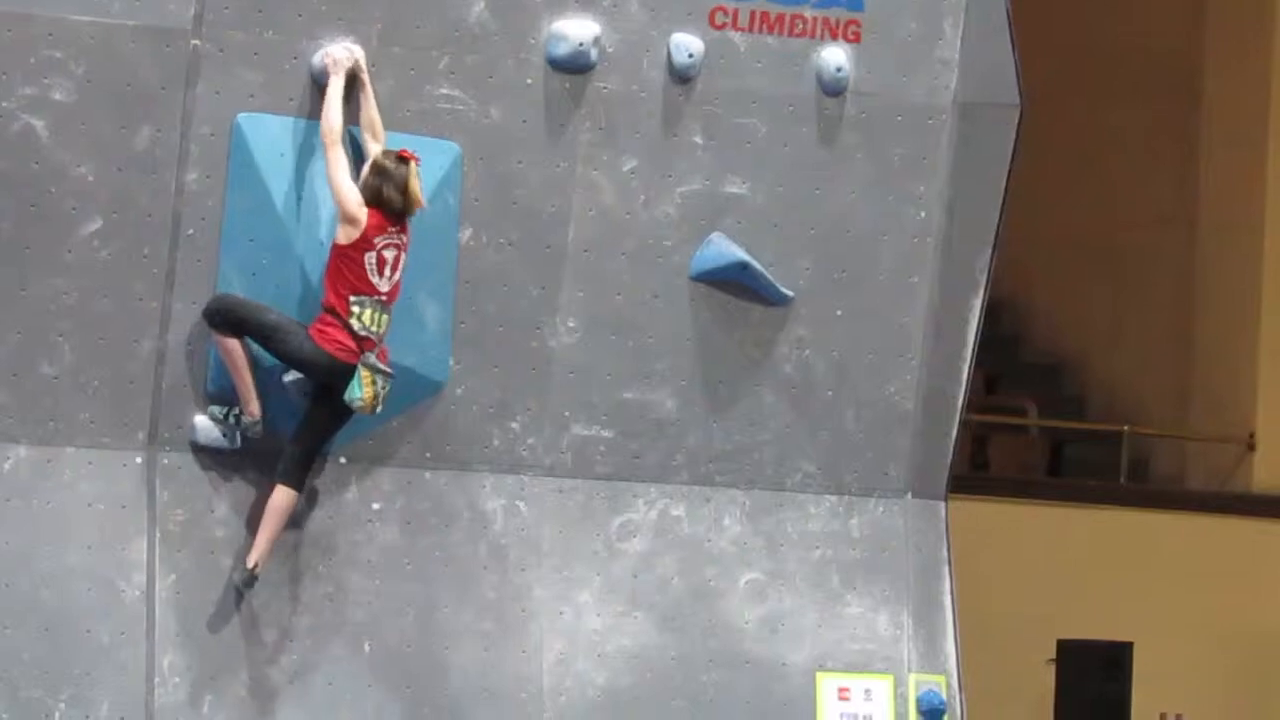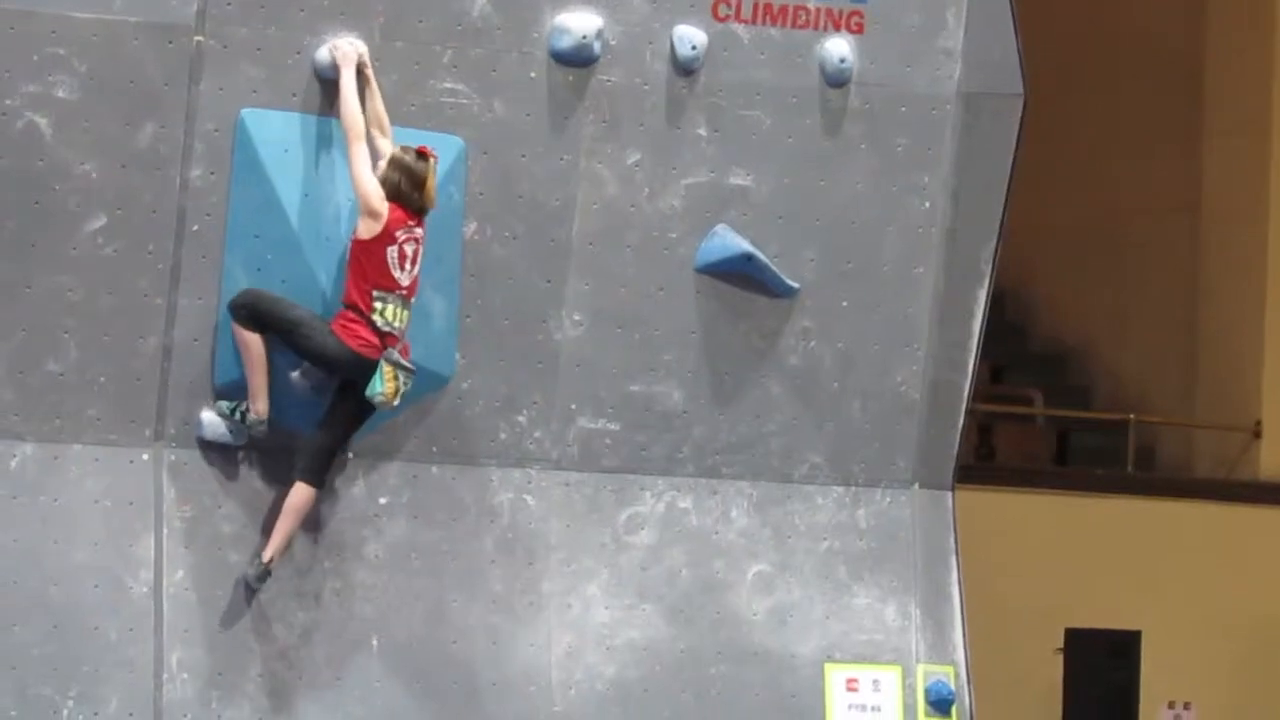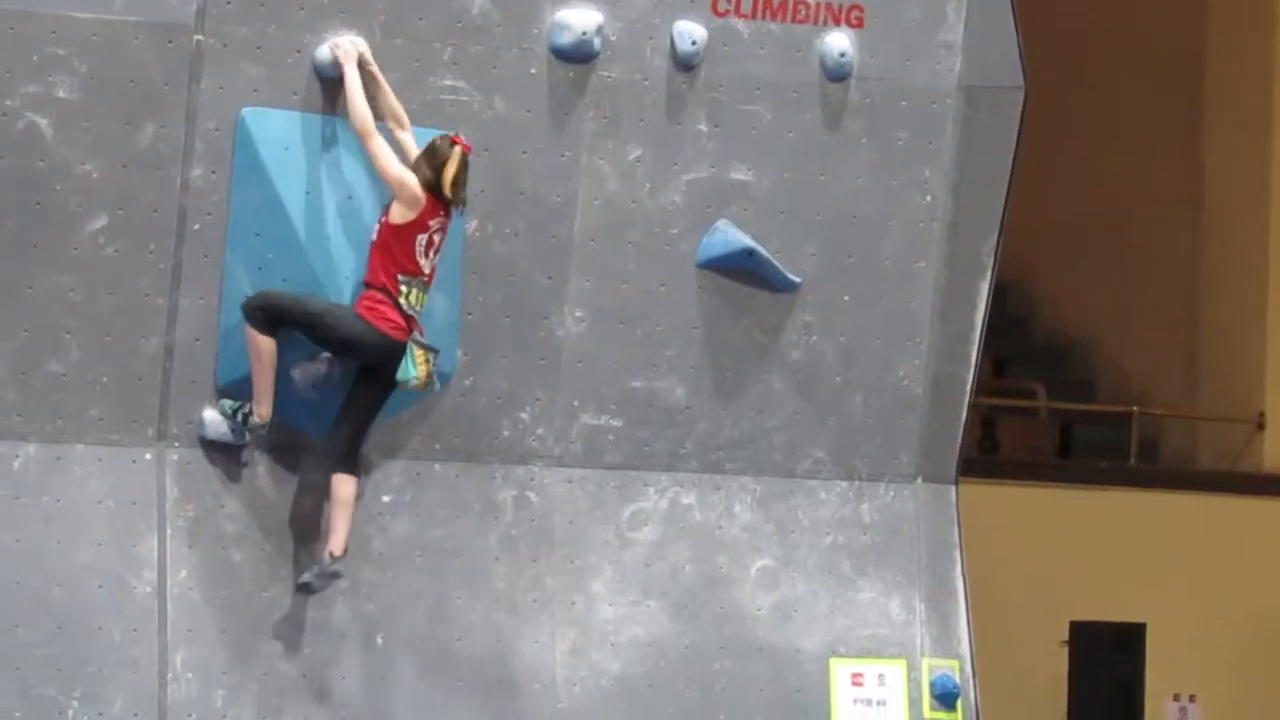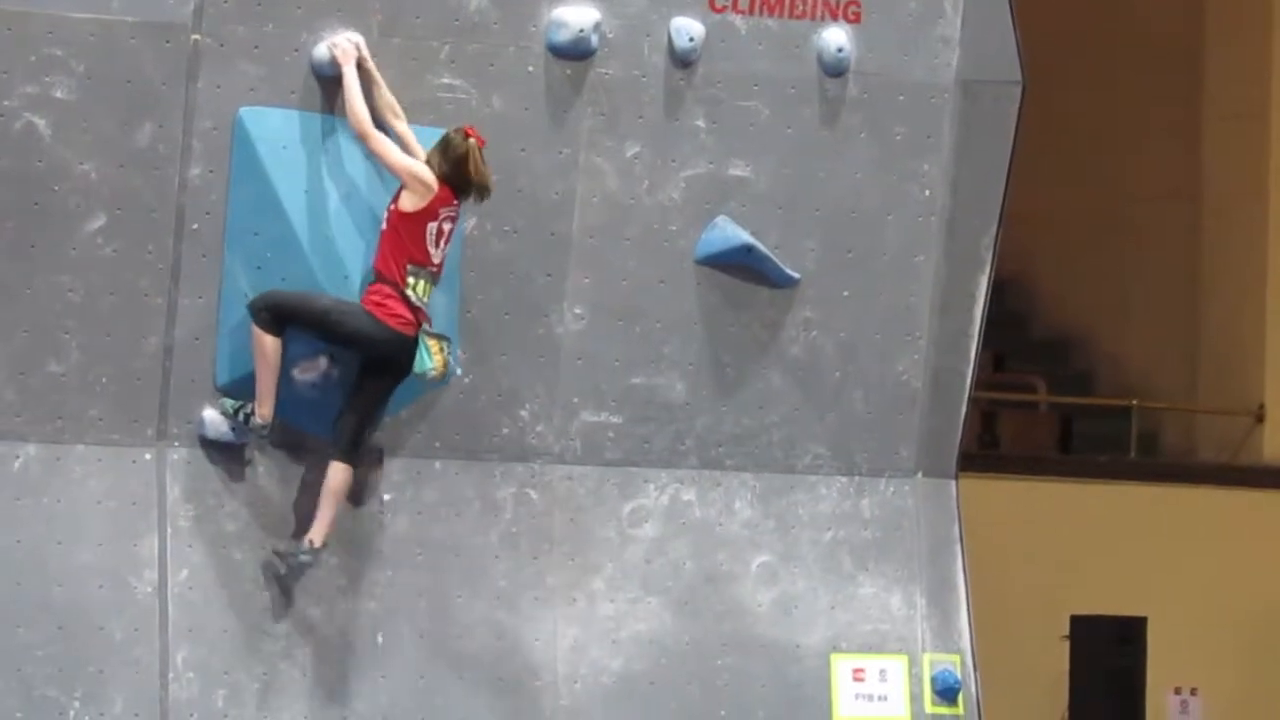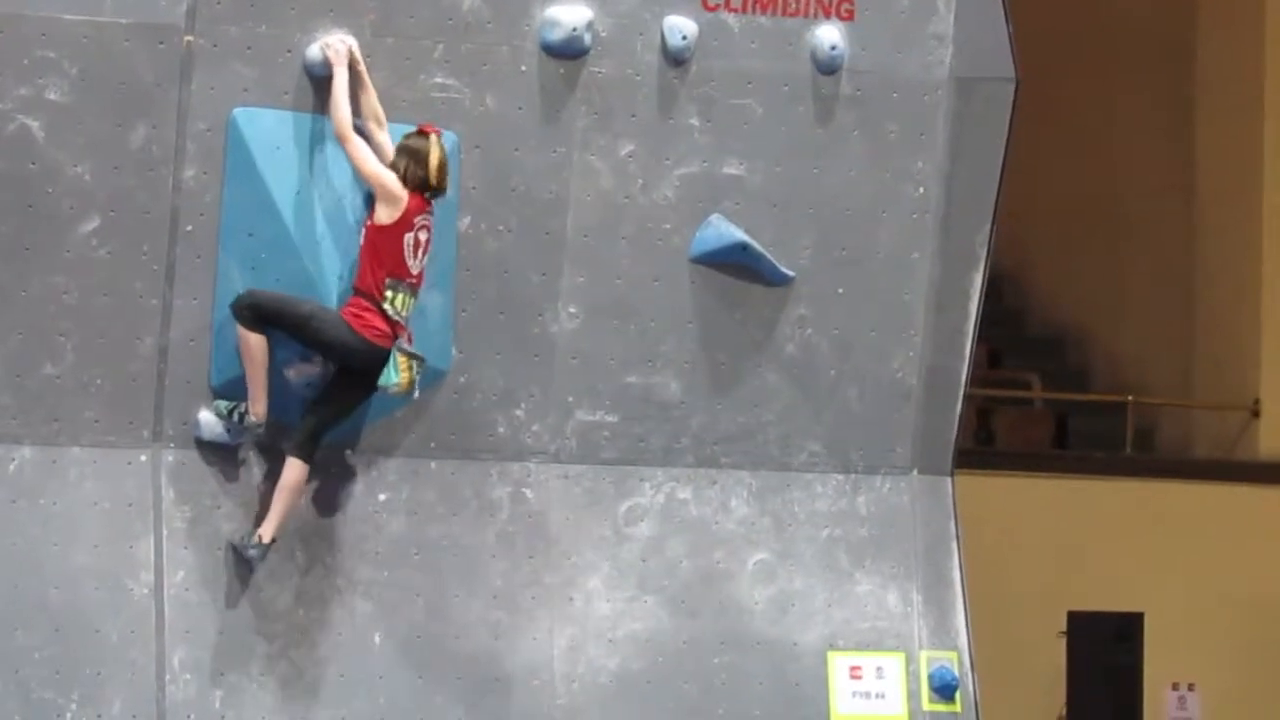
dt=0.4s
person 1, frame 1
left shoulder: (357, 216)
right shoulder: (400, 224)
left elbow: (332, 144)
right elbow: (376, 143)
left wrist: (337, 75)
right wrist: (363, 77)
left hip: (328, 352)
right hip: (363, 368)
left knee: (221, 310)
right knee: (297, 461)
left ankle: (248, 414)
right ankle: (251, 566)
person 1, frame 2
left shoulder: (378, 211)
right shoulder: (415, 219)
left elbow: (356, 136)
right elbow: (380, 135)
left wrist: (347, 69)
right wrist: (366, 71)
left hip: (350, 348)
right hip: (384, 365)
left knee: (246, 305)
right knee: (316, 458)
left ankle: (254, 414)
right ankle: (264, 562)
person 1, frame 3
left shoulder: (414, 193)
right shoulder: (440, 205)
left elbow: (369, 133)
right elbow: (399, 126)
left wrist: (351, 67)
right wrist: (370, 67)
left hip: (371, 329)
right hip: (398, 343)
left knee: (261, 306)
right knee: (345, 443)
left ankle: (256, 416)
right ankle: (333, 554)
person 1, frame 4
left shoulder: (425, 183)
right shoulder: (446, 194)
left elbow: (364, 127)
right elbow: (394, 121)
left wrist: (348, 66)
right wrist: (368, 66)
left hip: (383, 324)
right hip: (408, 336)
left knee: (267, 305)
right knee: (348, 435)
left ankle: (259, 417)
right ankle: (310, 547)
person 1, frame 5
left shoulder: (395, 194)
right shoulder: (422, 205)
left elbow: (344, 133)
right elbow: (376, 129)
left wrist: (339, 68)
right wrist: (359, 69)
left hip: (359, 337)
right hip: (384, 350)
left knee: (249, 305)
right knee: (308, 431)
left ankle: (253, 413)
right ankle: (263, 537)
